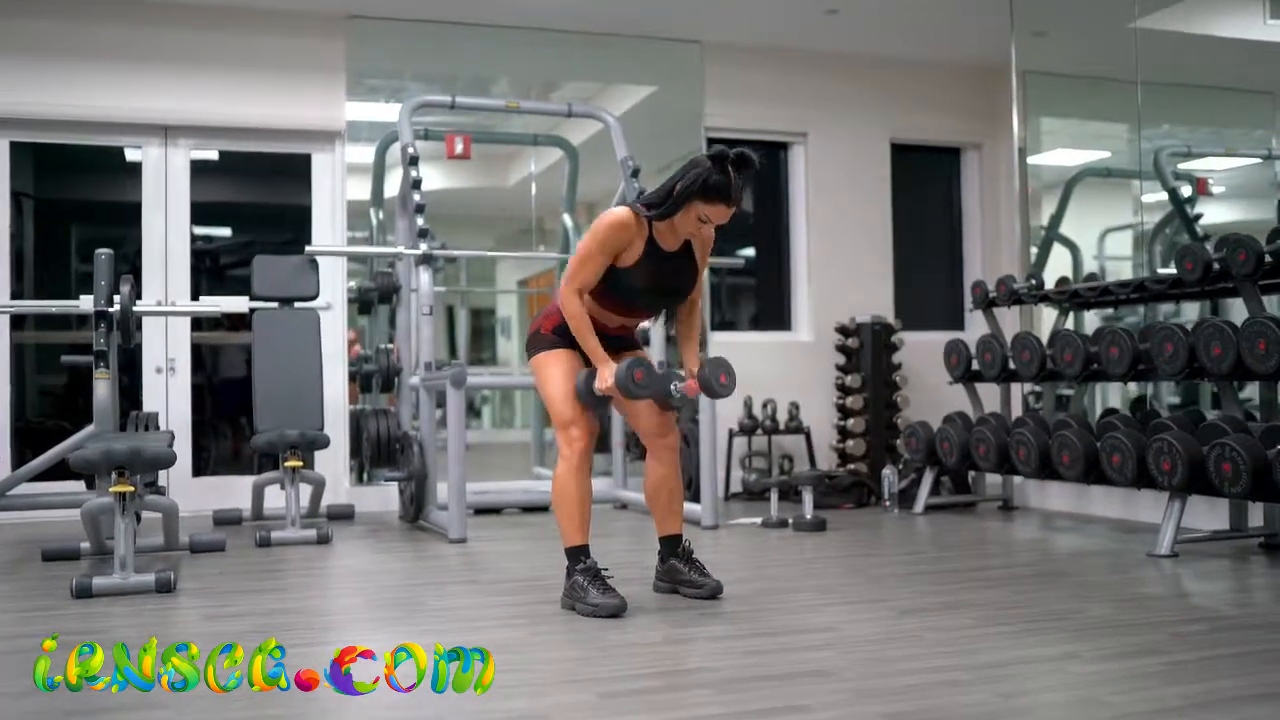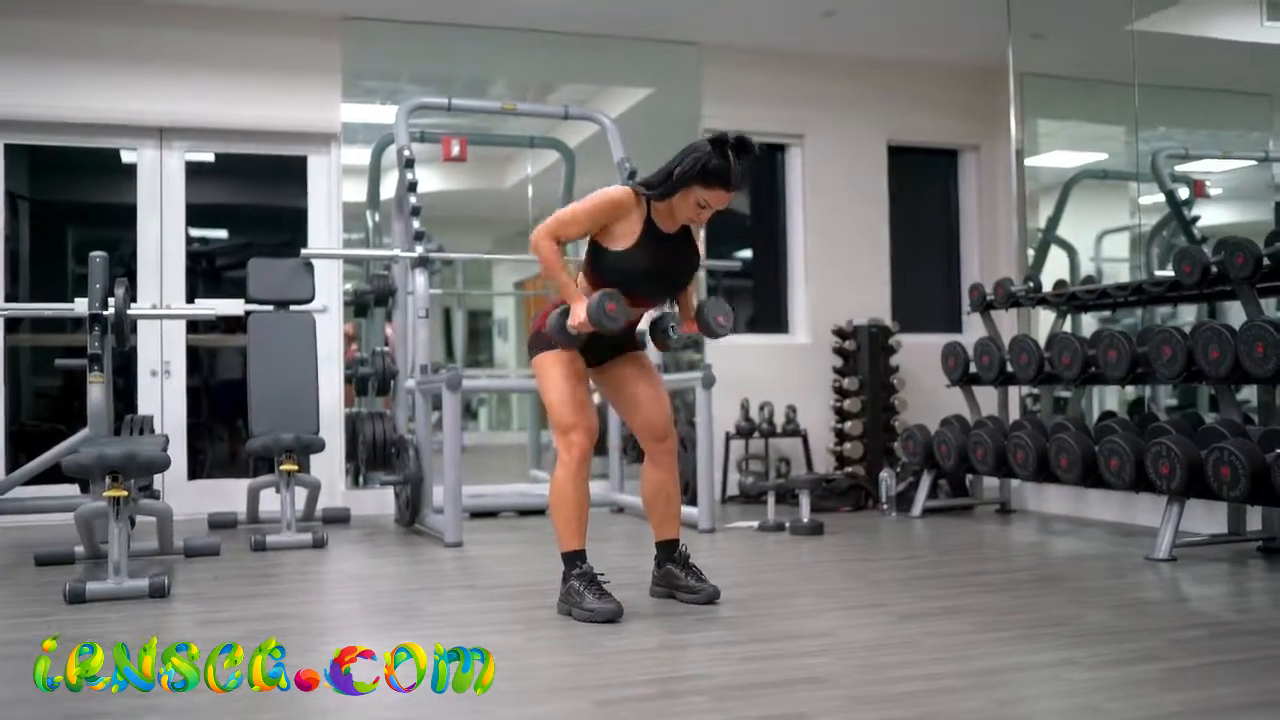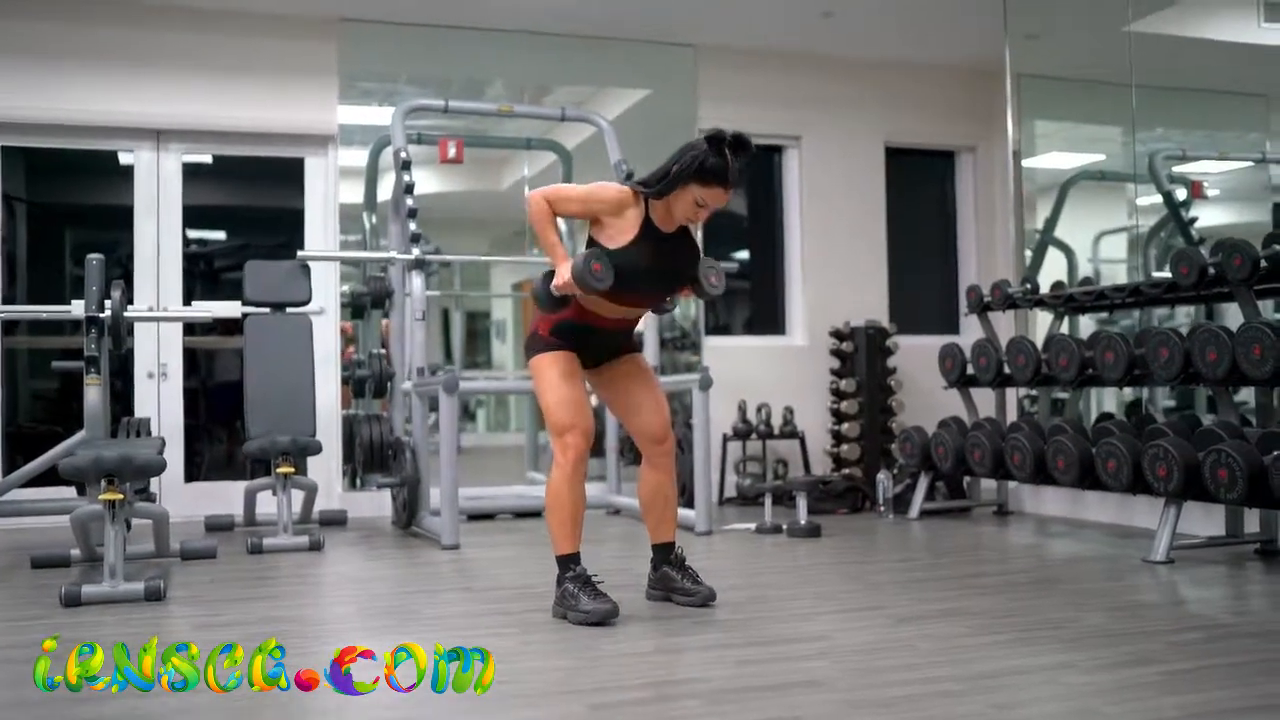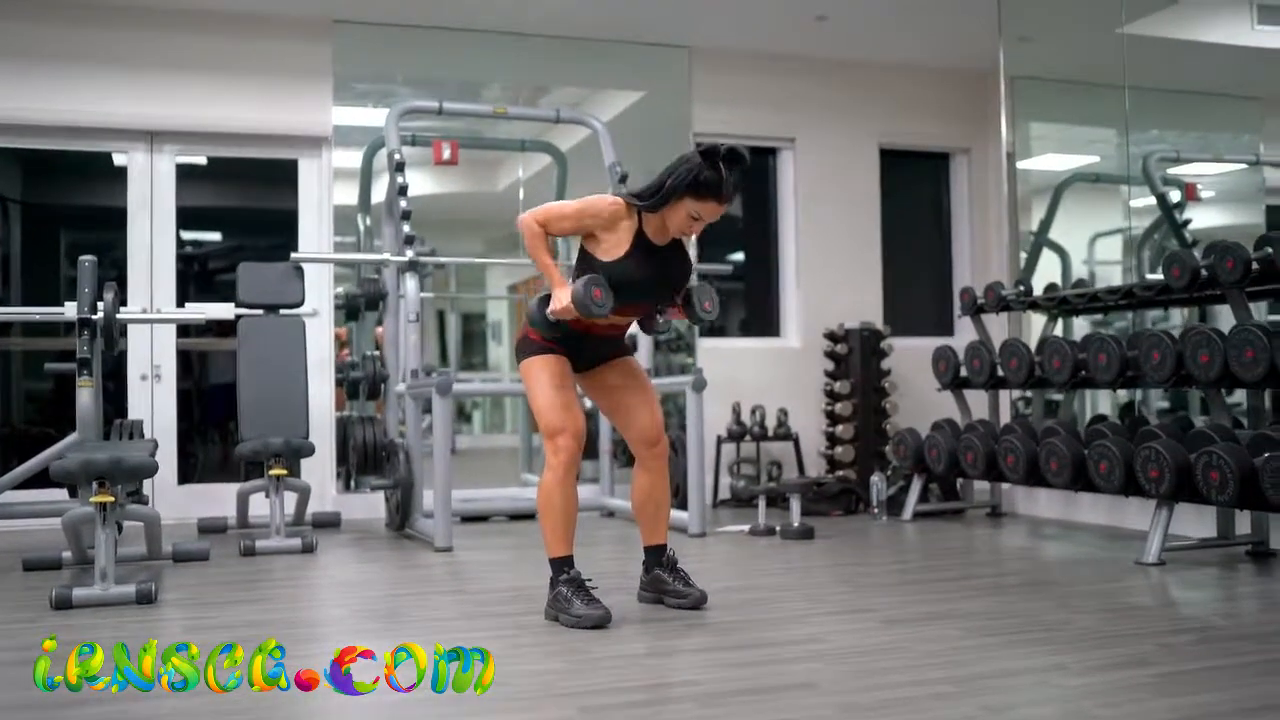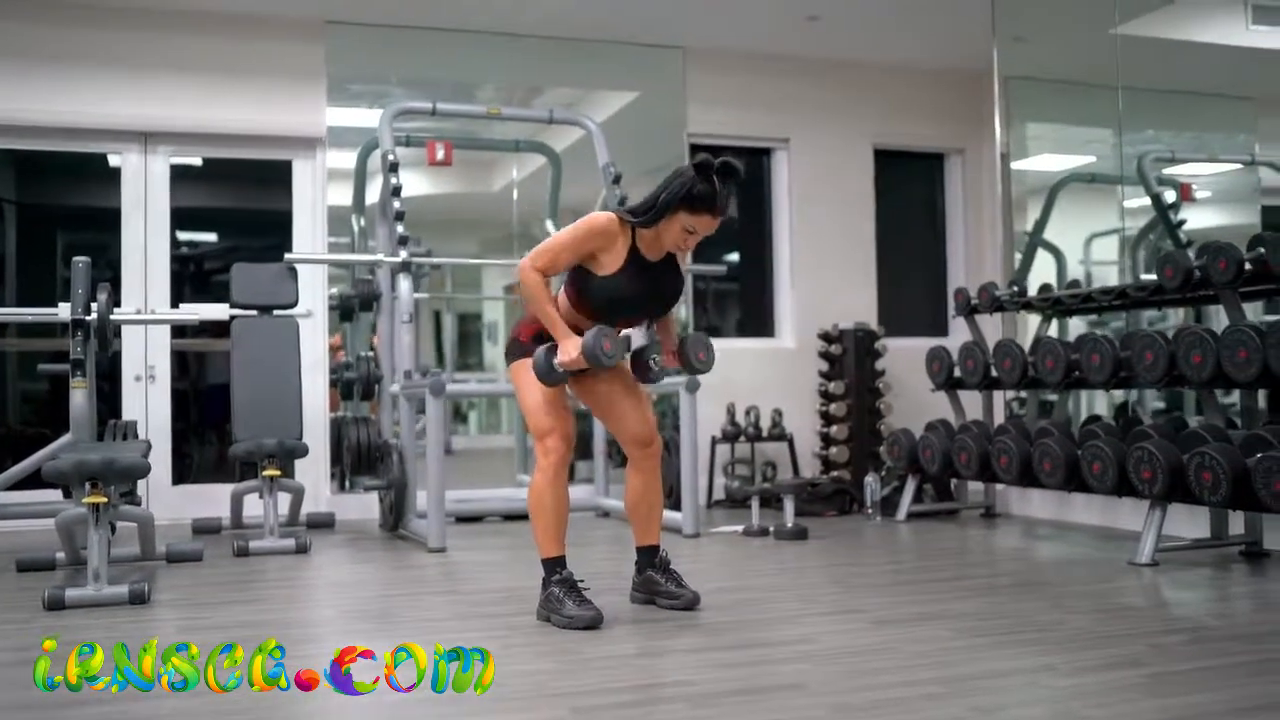
dt=0.2s
person 1, frame 1
left shoulder: (700, 240)
right shoulder: (621, 223)
left elbow: (688, 303)
right elbow: (570, 292)
left wrist: (692, 365)
right wrist: (600, 363)
left hip: (621, 338)
right hip: (563, 335)
left knee: (665, 433)
right knee: (579, 436)
left ankle: (673, 559)
right ankle: (579, 573)
person 1, frame 2
left shoulder: (693, 220)
right shoulder: (620, 204)
right elbow: (542, 237)
left wrist: (688, 309)
right wrist: (574, 297)
left hip: (620, 338)
right hip: (563, 331)
left knee: (663, 438)
right knee: (578, 440)
left ankle: (669, 563)
right ankle: (575, 577)
person 1, frame 3
left shoulder: (687, 218)
right shoulder: (617, 202)
right elbow: (538, 200)
left wrist: (682, 283)
right wrist: (562, 262)
left hip: (617, 341)
right hip: (561, 333)
left knee: (660, 440)
right knee: (574, 441)
left ankle: (665, 566)
right ankle: (569, 580)
person 1, frame 4
left shoulder: (680, 230)
right shoulder: (611, 214)
right elbow: (530, 222)
left wrist: (675, 301)
right wrist: (558, 287)
left hip: (608, 343)
right hip: (550, 337)
left knee: (653, 442)
right knee: (566, 442)
left ankle: (657, 568)
right ankle: (563, 583)
person 1, frame 5
left shoulder: (677, 248)
right shoulder: (604, 229)
right elbow: (530, 270)
left wrist: (668, 344)
right wrist: (565, 340)
right hip: (540, 340)
left knee: (646, 443)
right knee: (555, 444)
left ankle: (649, 570)
right ankle: (555, 584)
